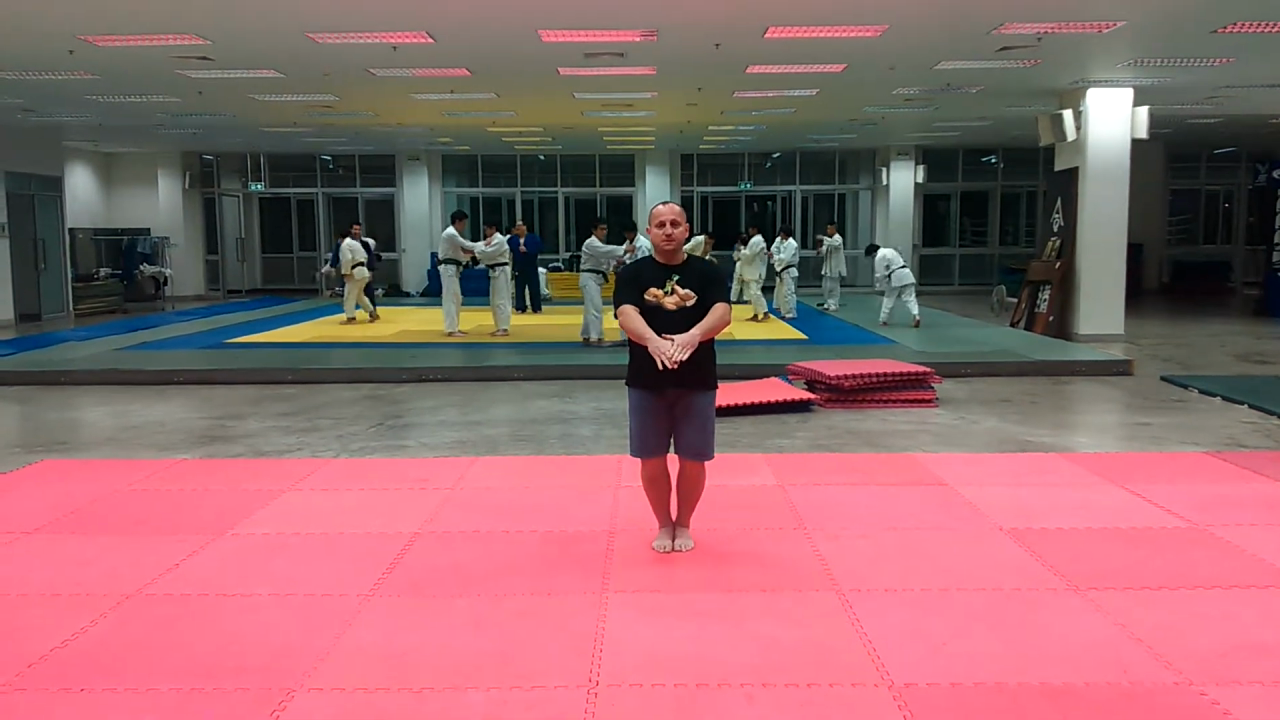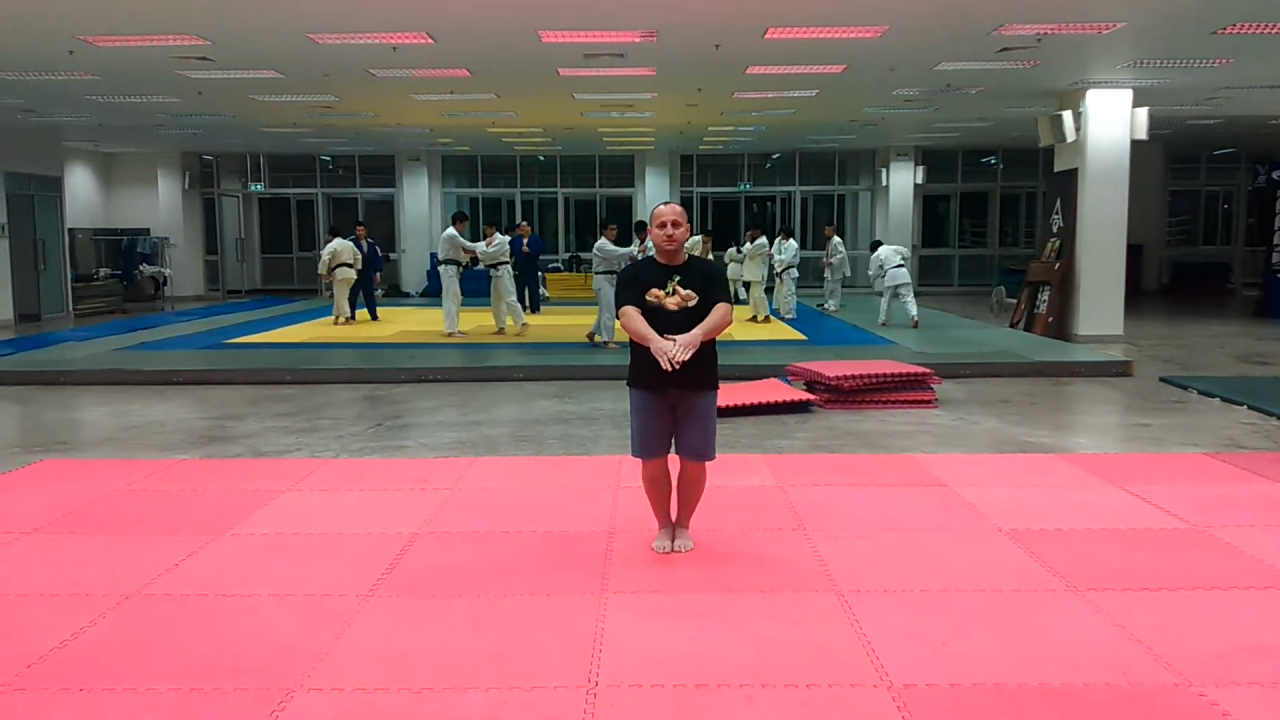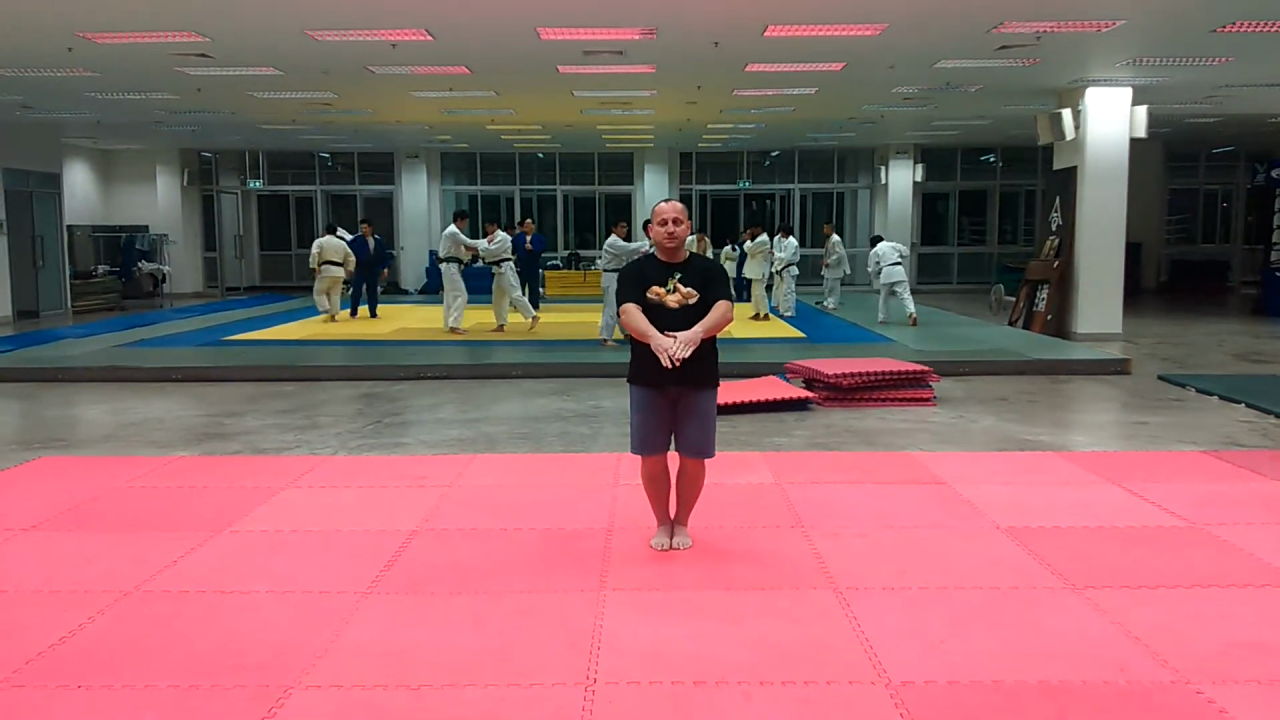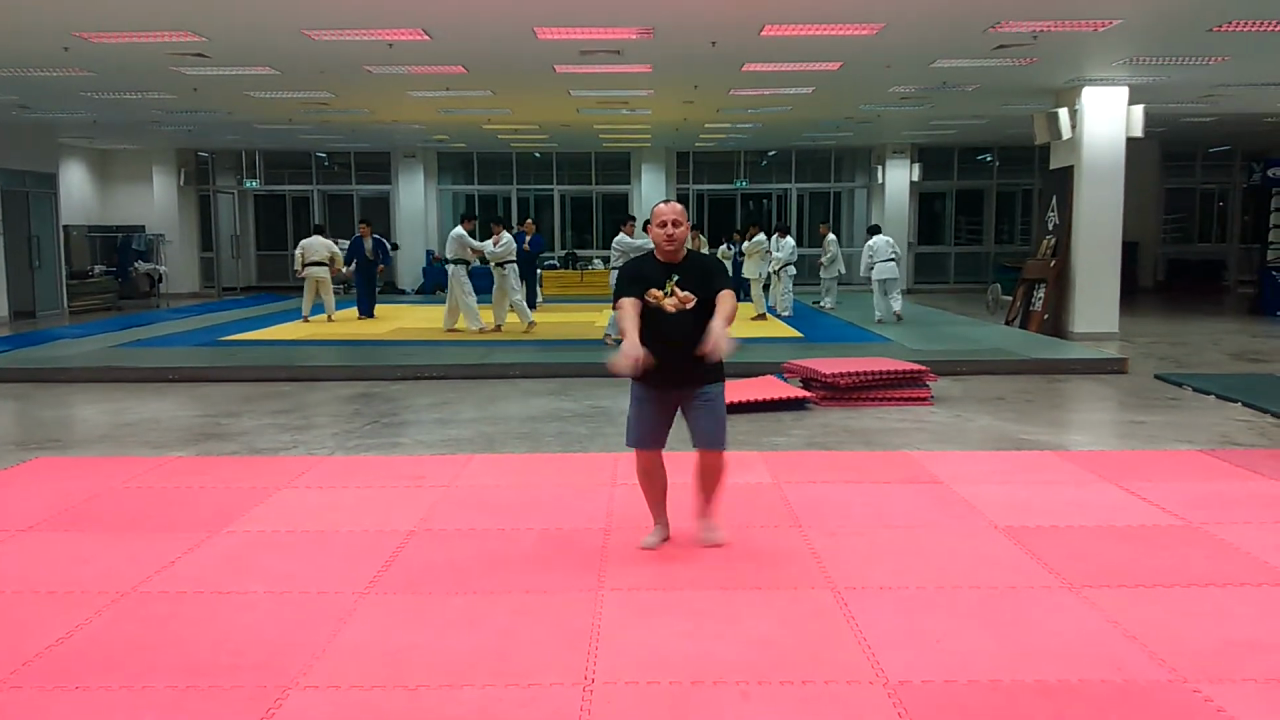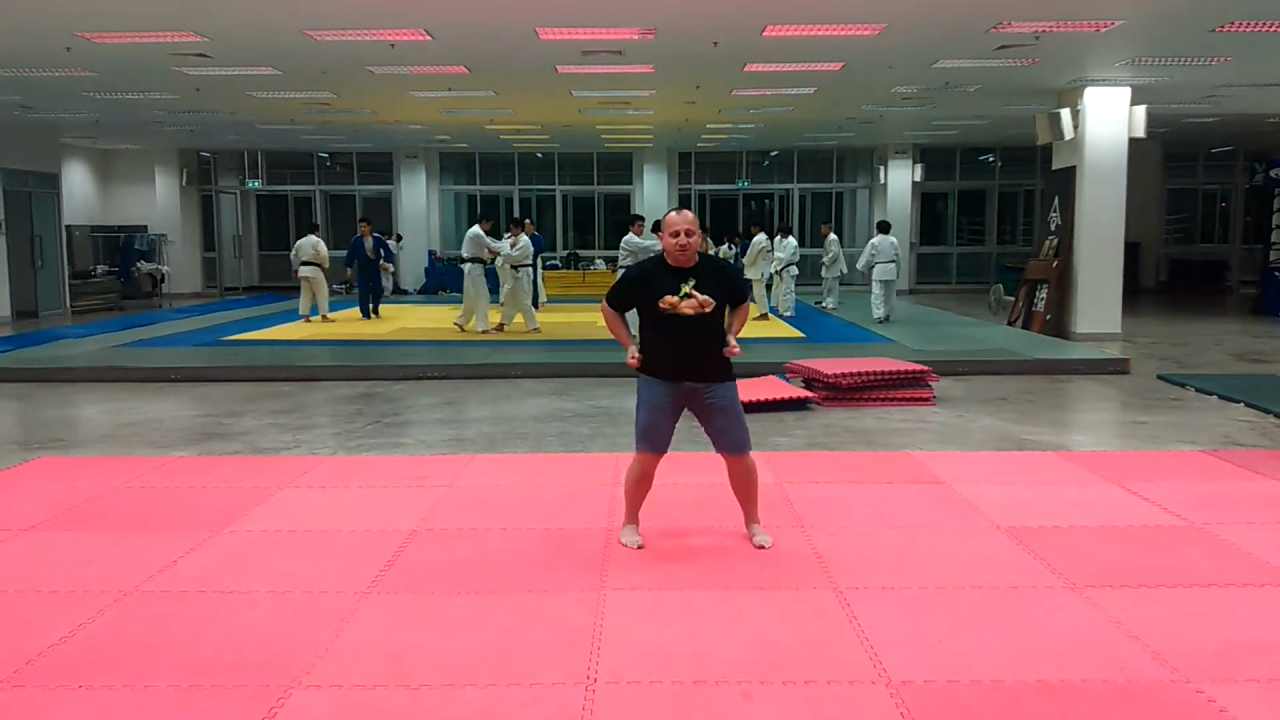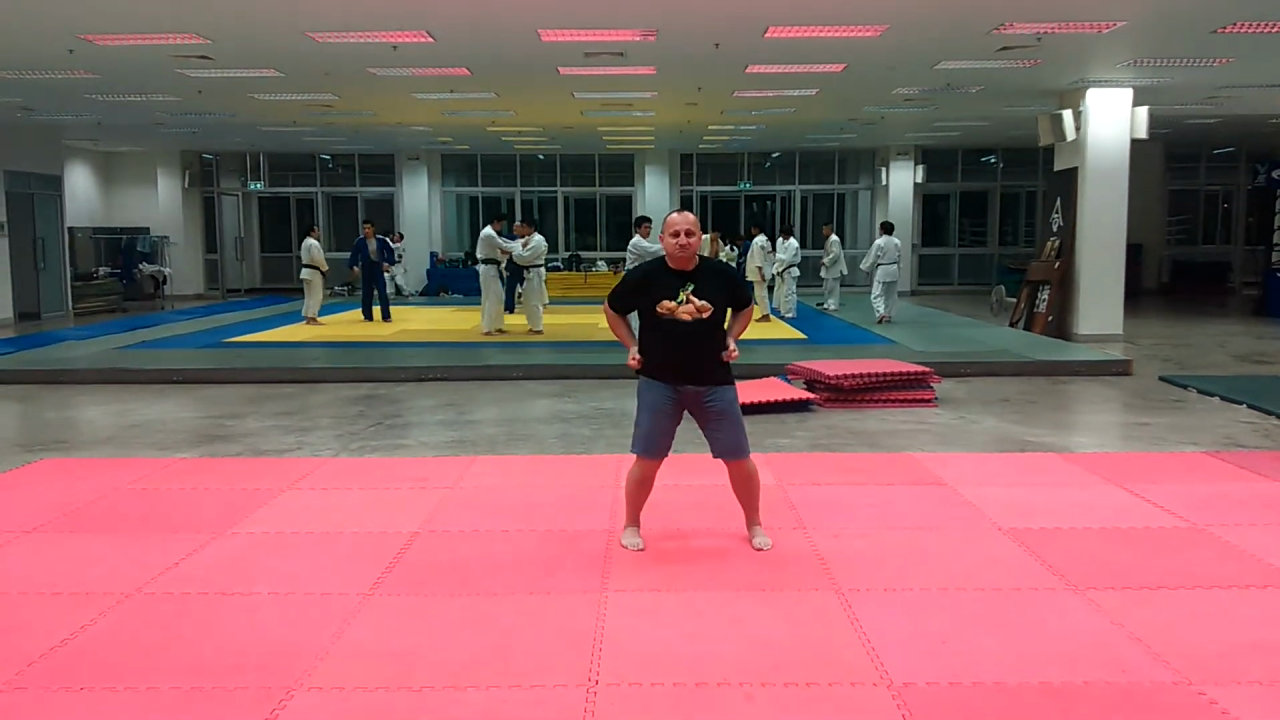
dt=0.3s
person 1, frame 1
left shoulder: (706, 272)
right shoulder: (633, 273)
left elbow: (723, 313)
right elbow: (627, 315)
left wrist: (693, 336)
right wrist: (654, 342)
left hip: (697, 381)
right hip: (647, 381)
left knee: (693, 459)
right knee: (652, 459)
left ankle: (683, 524)
right ankle: (664, 524)
person 1, frame 2
left shoulder: (708, 272)
right shoulder: (634, 274)
left elbow: (724, 313)
right elbow: (628, 316)
left wrist: (695, 335)
right wrist: (656, 341)
left hip: (698, 381)
right hip: (648, 382)
left knee: (694, 460)
right knee: (652, 459)
left ankle: (683, 525)
right ankle: (664, 525)
person 1, frame 3
left shoulder: (709, 269)
right shoulder: (635, 271)
left elbow: (725, 311)
right elbow: (629, 313)
left wrist: (695, 333)
right wrist: (657, 339)
left hip: (699, 378)
right hip: (648, 379)
left knee: (693, 457)
right knee: (652, 456)
left ankle: (681, 523)
right ankle: (662, 523)
person 1, frame 4
left shoulder: (707, 266)
right shoulder: (635, 270)
left elbow: (727, 299)
right elbow: (627, 308)
left wrist: (719, 329)
right wrist: (631, 342)
left hip: (702, 376)
right hip: (652, 377)
left knee: (711, 451)
right knee: (646, 452)
left ankle: (706, 516)
right ankle: (659, 523)
person 1, frame 5
left shoulder: (721, 270)
right shoulder: (643, 273)
left elbow: (742, 303)
right elbow: (610, 307)
left wrist: (731, 335)
right wrist: (629, 345)
left hip: (714, 378)
right hip: (659, 378)
left knee: (739, 454)
right knee: (646, 455)
left ankle: (753, 522)
right ankle: (630, 522)
person 1, frame 6
left shoulder: (722, 274)
right shoulder: (643, 276)
left elbow: (745, 307)
right elbow: (612, 309)
left wrist: (731, 339)
right wrist: (632, 346)
left hip: (714, 381)
right hip: (659, 381)
left knee: (739, 458)
right knee: (647, 460)
left ankle: (754, 524)
right ankle: (631, 525)
